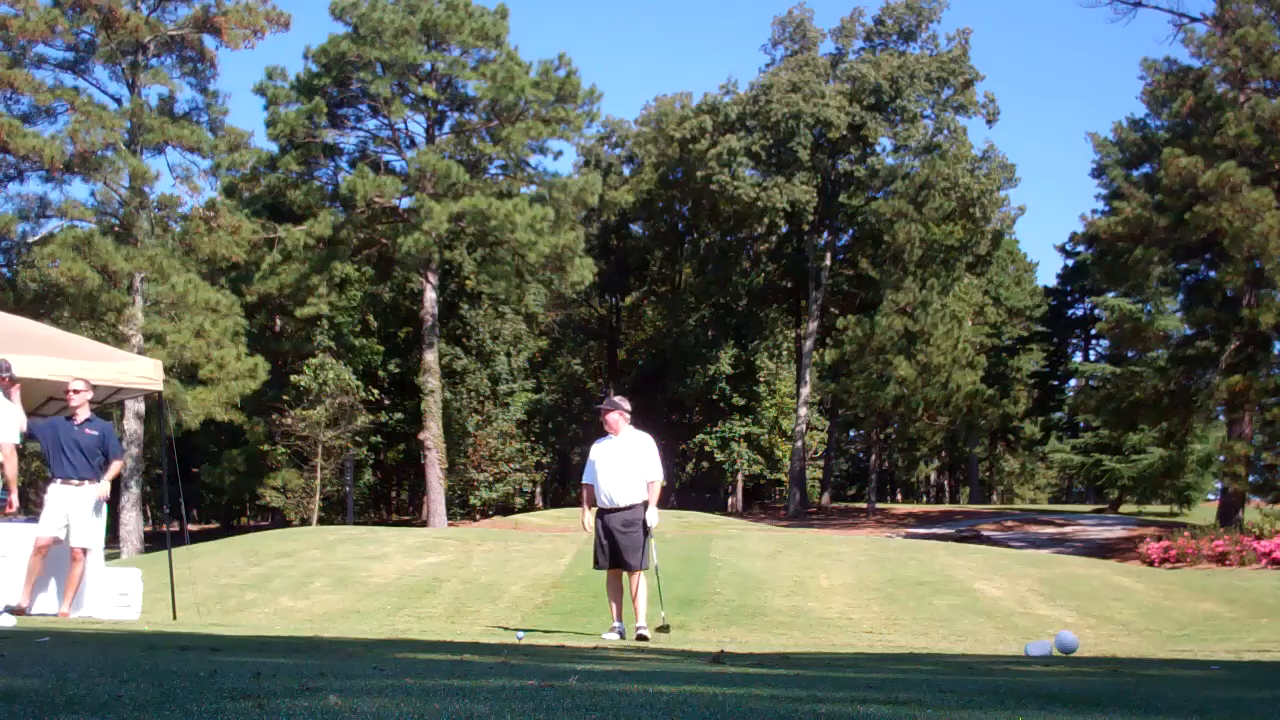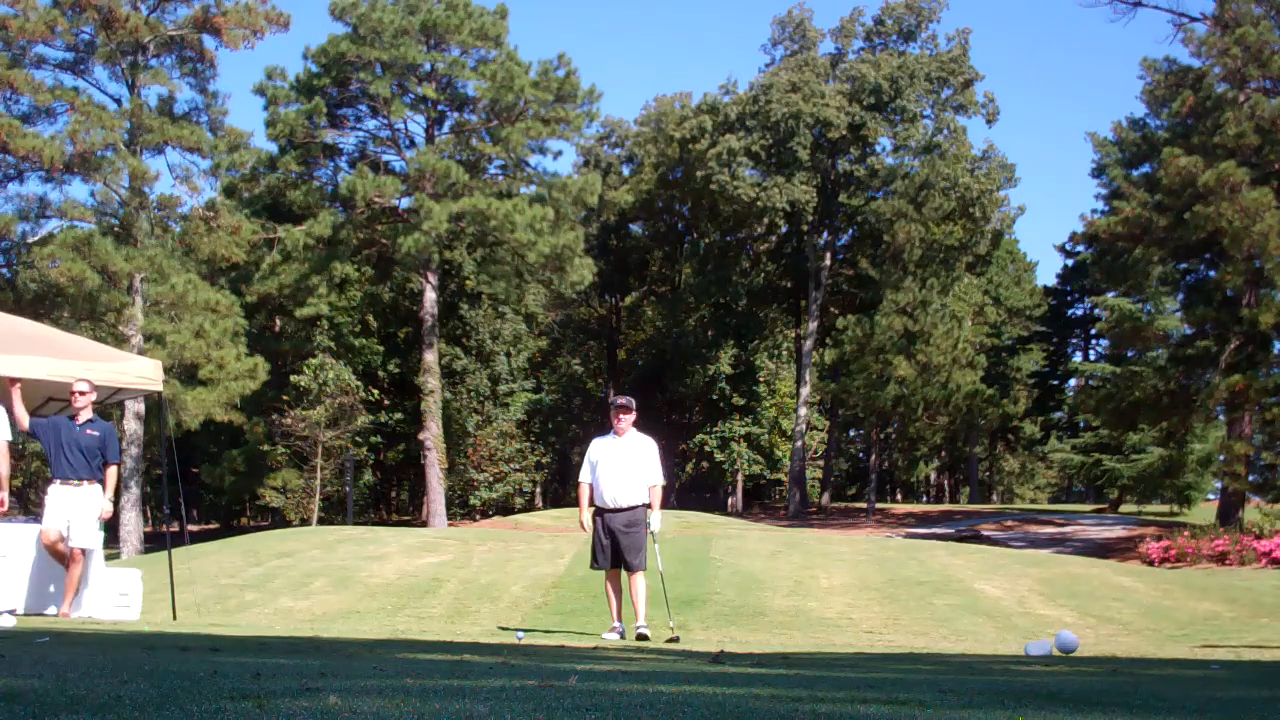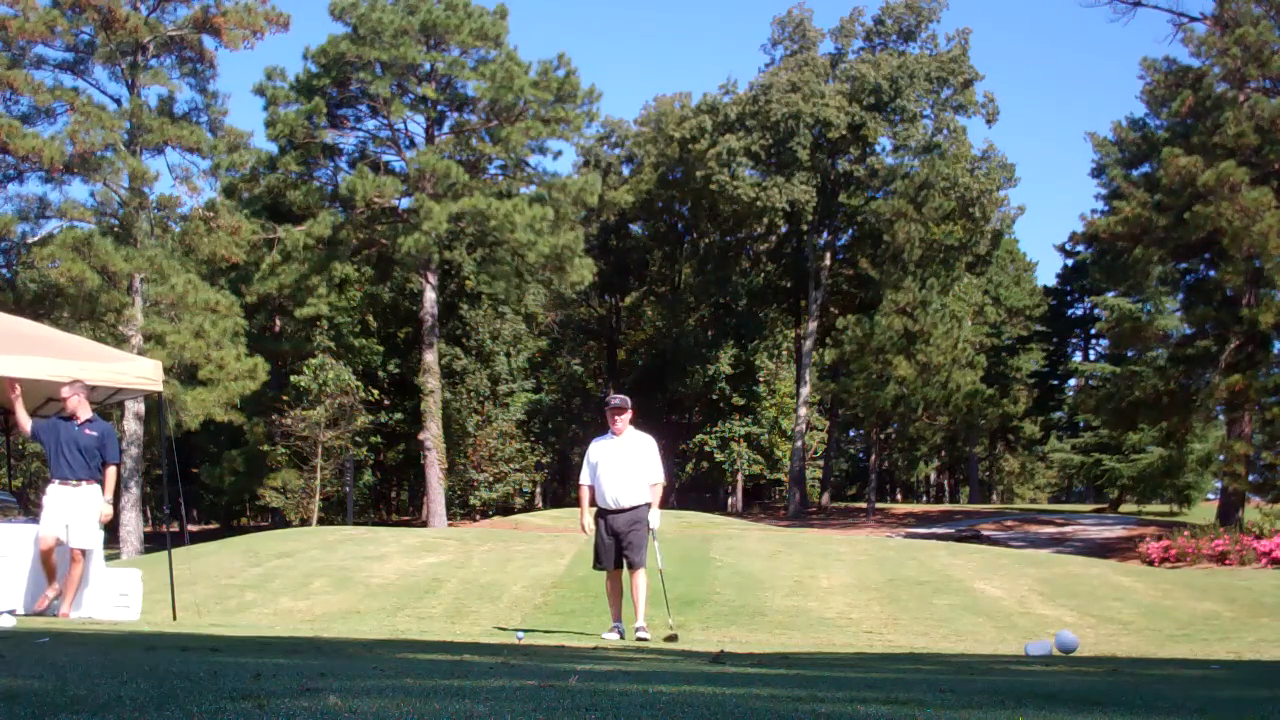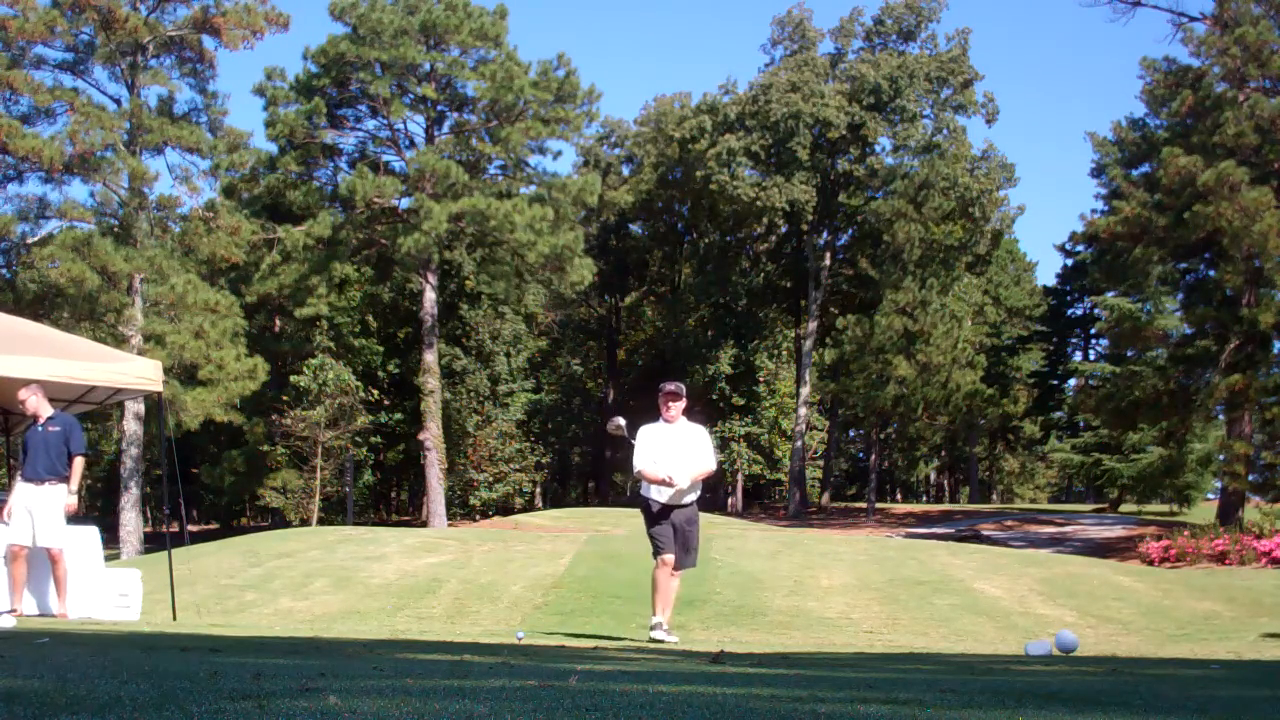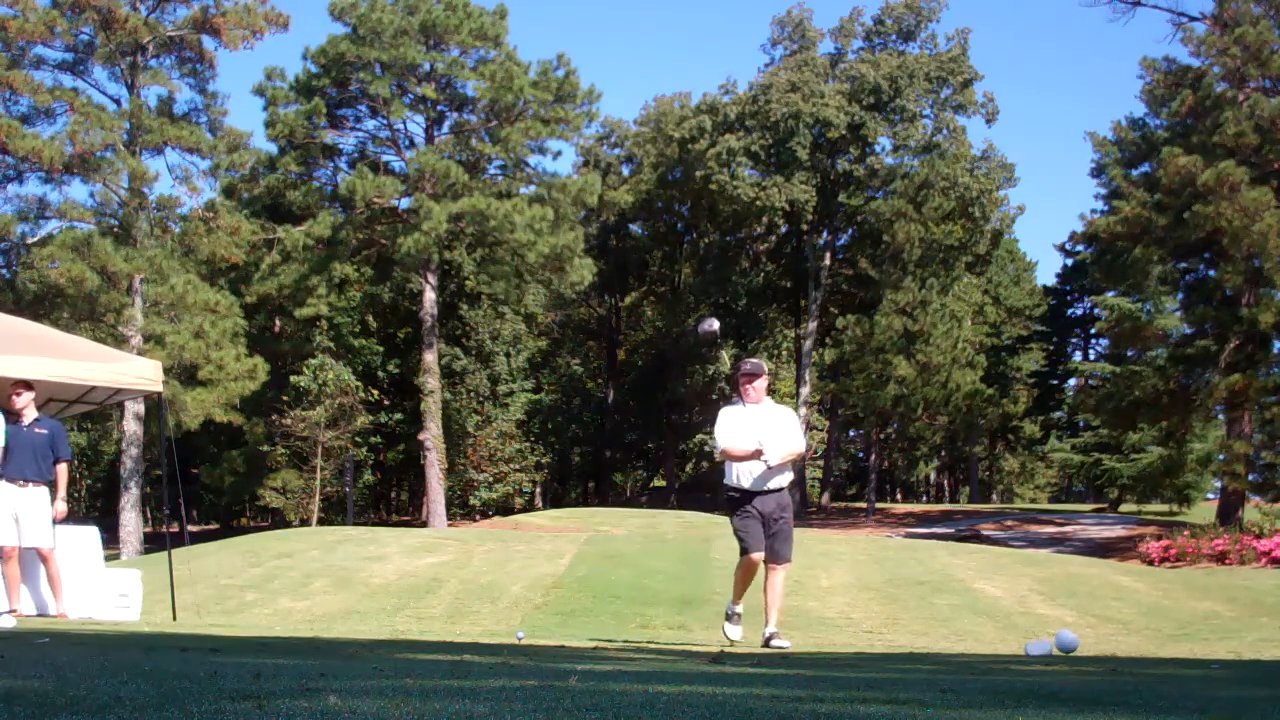
dt=1s
person 1, frame 1
left shoulder: (642, 441)
right shoulder: (598, 445)
left elbow: (654, 478)
right elbow: (588, 482)
left wrist: (652, 507)
right wrist: (586, 510)
left hip: (633, 513)
right hip: (604, 515)
left knee: (635, 570)
right knee: (612, 571)
left ankle: (641, 624)
right ankle: (617, 625)
person 1, frame 2
left shoulder: (646, 444)
right shoulder: (597, 444)
left elbow: (655, 481)
right elbow: (585, 481)
left wrist: (656, 512)
right wrist: (583, 511)
left hip: (633, 514)
right hip: (603, 515)
left knee: (635, 570)
right knee: (611, 571)
left ankle: (641, 623)
right ankle: (617, 625)
person 1, frame 3
left shoulder: (645, 441)
right shoulder: (596, 445)
left elbow: (656, 480)
right elbow: (586, 482)
left wrist: (654, 509)
right wrist: (585, 513)
left hip: (636, 514)
right hip: (605, 515)
left knee: (637, 567)
right knee: (612, 571)
left ankle: (640, 624)
right ankle: (617, 625)
person 1, frame 4
left shoulder: (698, 432)
right shoulder: (647, 432)
left elbow: (709, 465)
right elbow: (640, 469)
left wrist: (687, 478)
right wrist: (664, 480)
left hip: (686, 509)
right hip: (656, 506)
left knee: (675, 569)
right knee: (665, 559)
left ankle: (663, 625)
right ankle: (657, 620)
person 1, frame 5
left shoulder: (786, 414)
right shoulder: (729, 414)
left elbow: (799, 446)
right elbow: (724, 450)
left wrist: (776, 457)
right wrist: (752, 454)
left hip: (777, 497)
right hip: (742, 497)
left knee: (777, 564)
right knee: (753, 556)
left ankle: (771, 630)
right ankle: (735, 606)
person 2, frame 1
left shoulder: (103, 428)
right shoulder: (55, 425)
left elbow: (118, 461)
right elbow: (22, 425)
left wrist: (106, 480)
left hip: (87, 493)
right hip: (58, 491)
left knee: (78, 553)
right knee: (41, 543)
left ankle: (65, 609)
right ankle: (24, 600)
person 2, frame 2
left shoulder: (105, 429)
right shoulder: (56, 424)
left elbow: (111, 466)
right elbow: (24, 423)
left wrist: (108, 498)
right wrist: (15, 391)
left hip: (88, 493)
right hip: (59, 491)
left knee: (77, 553)
right knee: (49, 539)
left ankle: (65, 609)
right ankle: (68, 566)
person 2, frame 3
left shoulder: (104, 429)
right shoulder: (57, 425)
left elbow: (111, 467)
right elbow: (27, 428)
left wrist: (108, 501)
right wrist: (17, 399)
left hip: (87, 494)
right hip: (57, 492)
left knee: (77, 554)
right knee: (45, 544)
left ankle: (65, 609)
right ankle: (52, 587)
person 2, frame 4
left shoulder: (67, 422)
right shoulder: (29, 431)
left elbow: (78, 457)
right elbow: (23, 467)
left wrist: (72, 491)
right wrist: (10, 499)
left hip: (53, 491)
right hip: (24, 492)
left knee: (55, 552)
right knee: (16, 550)
left ankle: (62, 608)
right ankle: (16, 607)
person 2, frame 5
left shoulder: (52, 427)
left elbow: (61, 464)
left wrist: (61, 498)
left hip: (36, 493)
left knee: (45, 551)
left ankle: (60, 608)
